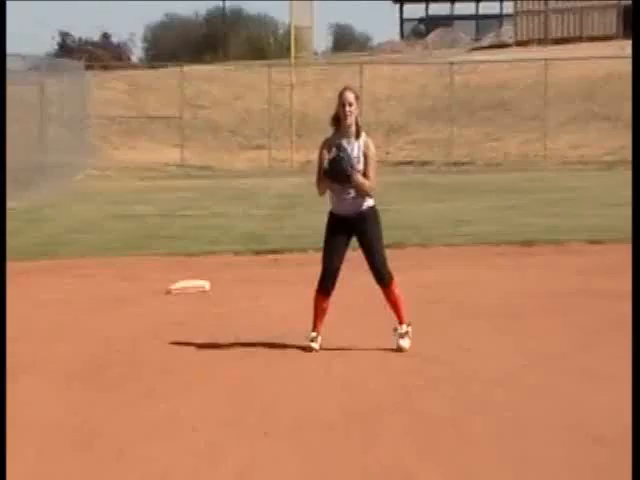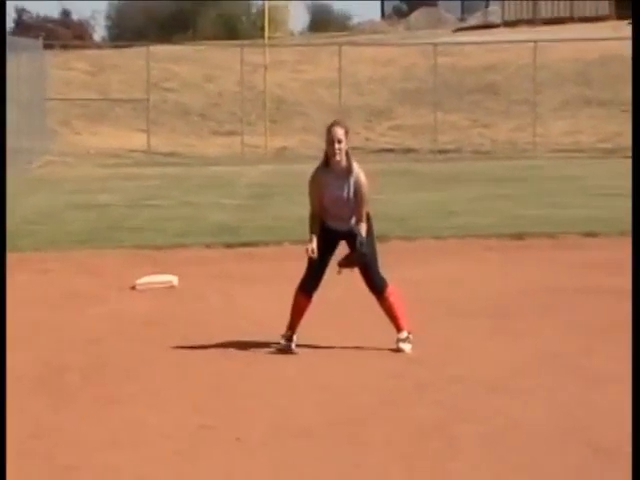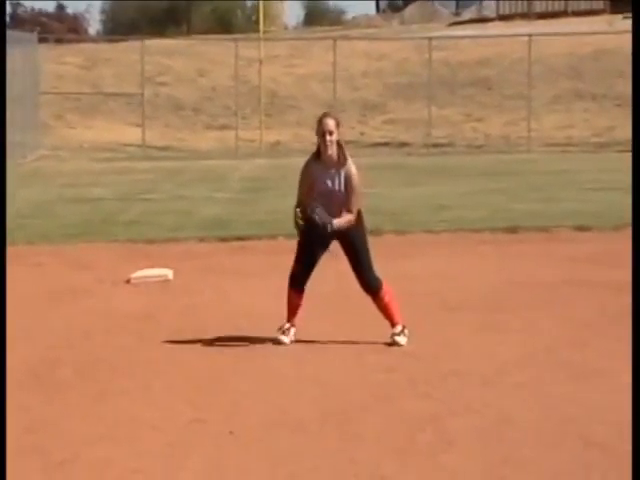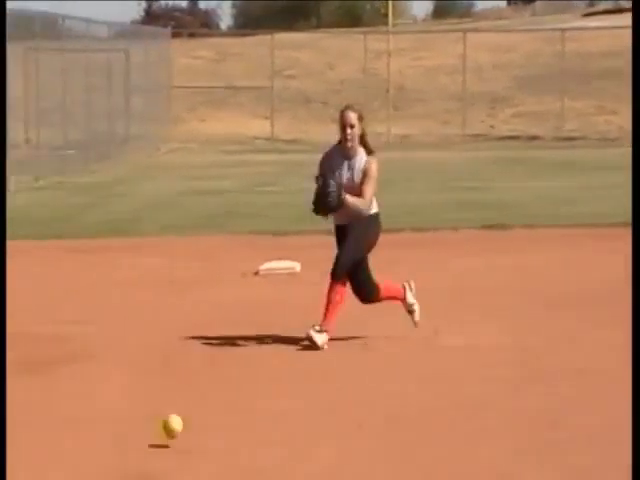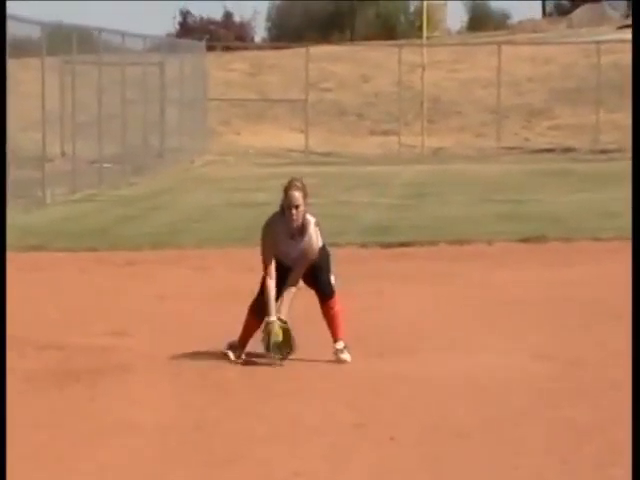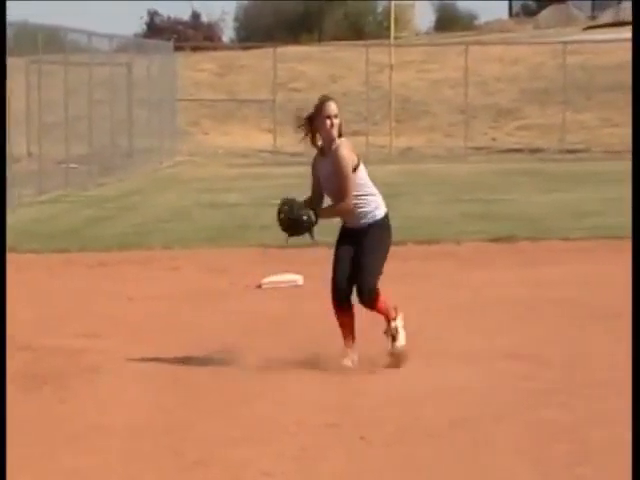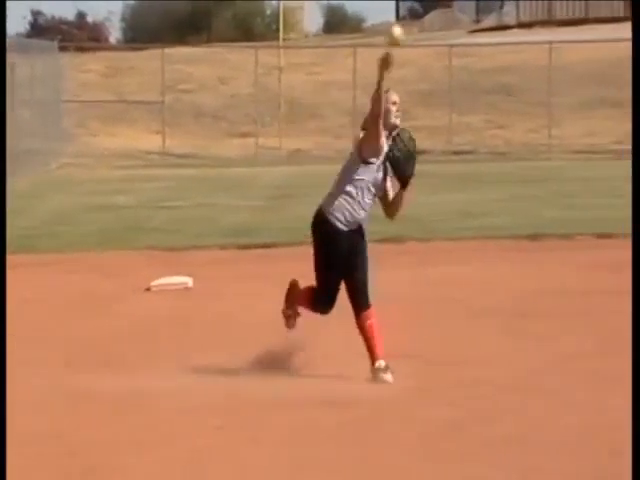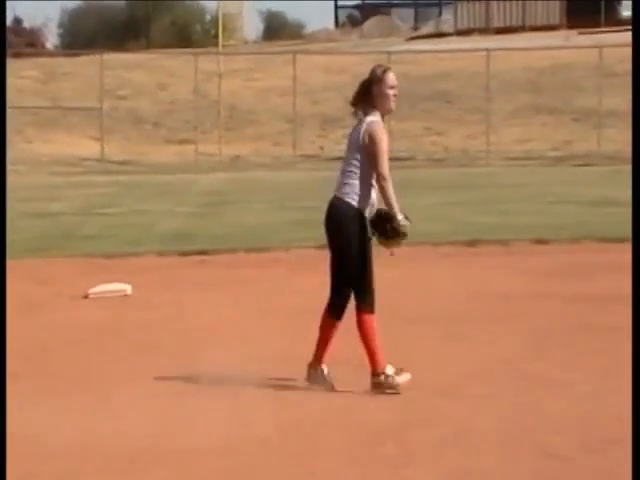
dt=0.5s
person 1, frame 1
left shoulder: (366, 144)
right shoulder: (327, 145)
left elbow: (371, 189)
right elbow: (320, 187)
left wrist: (352, 174)
right wrist: (328, 170)
left hip: (365, 215)
right hip: (338, 217)
left knee: (381, 272)
right knee: (328, 275)
left ankle: (403, 325)
right ankle: (315, 332)
person 1, frame 2
left shoulder: (358, 177)
right shoulder: (318, 177)
left elbow: (362, 218)
right elbow: (316, 213)
left wrist: (361, 243)
right wrist: (313, 239)
left hip: (355, 227)
right hip: (329, 227)
left knee: (374, 279)
right knee: (311, 278)
left ankle: (403, 332)
right ankle: (290, 332)
person 1, frame 3
left shoulder: (349, 170)
right shoulder: (309, 167)
left elbow: (351, 214)
right elbow: (302, 202)
left wrist: (331, 224)
right wrist: (298, 215)
left hip: (347, 225)
right hip: (317, 225)
left knee: (368, 280)
right knee: (297, 275)
left ankle: (398, 326)
right ankle: (290, 324)
person 1, frame 4
left shoulder: (368, 162)
right shoulder: (329, 159)
left elbow: (365, 204)
left wrist: (341, 196)
left hip: (365, 222)
right hip: (343, 225)
left knee: (341, 265)
right knee: (366, 293)
left ankle: (324, 329)
right ankle: (403, 292)
person 1, frame 5
left shoulder: (311, 235)
right shoulder: (271, 226)
left elbow: (298, 273)
right elbow: (269, 272)
left wrist: (282, 315)
right wrist: (271, 314)
left hip: (312, 263)
right hip: (283, 262)
left knee: (326, 291)
right knee: (262, 304)
left ankle: (340, 345)
right ankle: (240, 345)
person 1, frame 6
left shoulder: (342, 152)
right shoulder: (317, 161)
left elbow: (347, 203)
right elbow: (316, 200)
left wrist: (318, 213)
left hip: (375, 225)
right hip: (350, 228)
left knee: (366, 291)
right knee: (339, 289)
left ankle: (393, 320)
right ankle: (349, 347)
person 1, frame 7
left shoulder: (387, 160)
right shoulder: (371, 142)
left elbow: (391, 213)
right elbow: (377, 110)
left wrist: (405, 188)
right wrist: (383, 67)
left hip: (353, 231)
right hip: (330, 226)
left knee: (361, 300)
right knee: (325, 302)
left ankle: (378, 363)
right ankle: (294, 294)
person 1, frame 8
left shoulder: (364, 124)
right shoulder: (376, 127)
right elbow: (382, 178)
left wrist: (387, 213)
right wrist: (397, 214)
left hip: (344, 213)
right hip: (348, 214)
left knee: (341, 295)
right knee: (364, 295)
